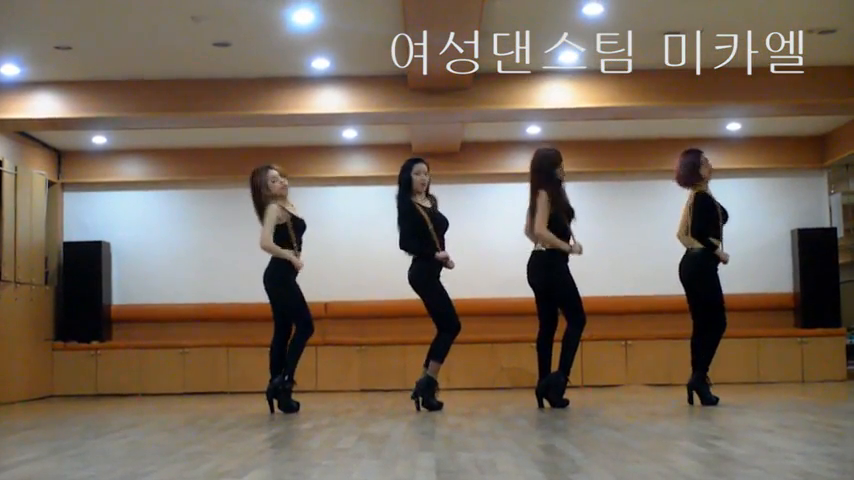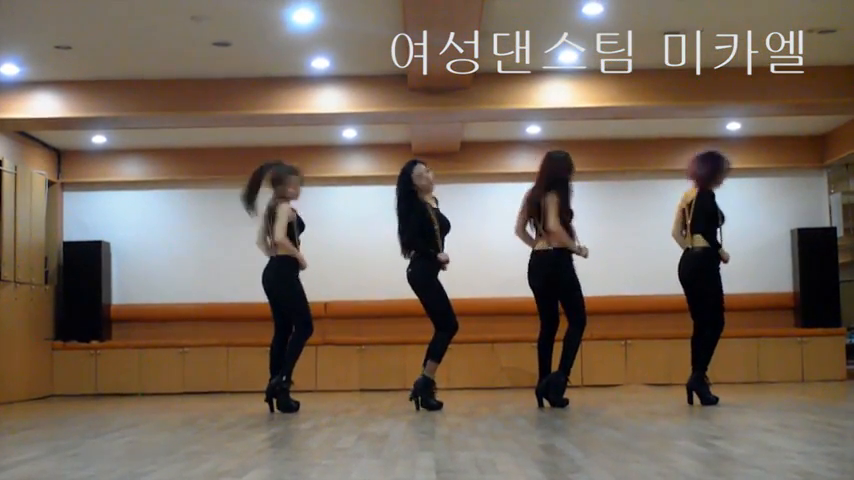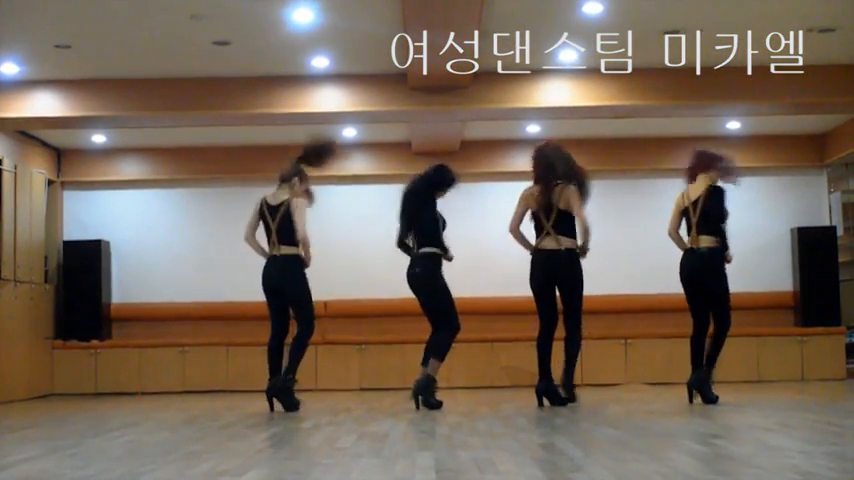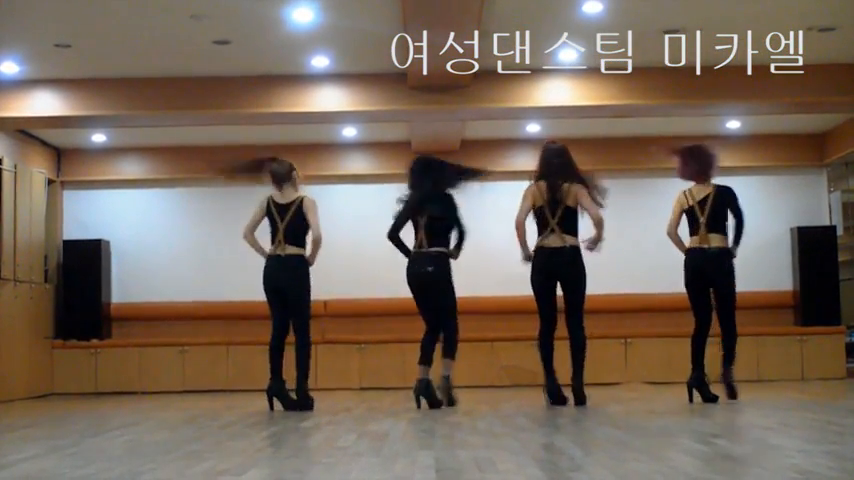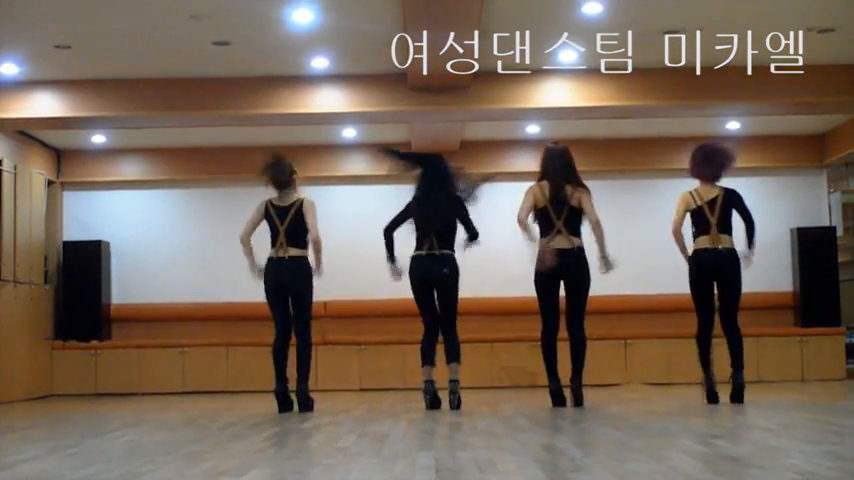
dt=0.2s
person 1, frame 1
left shoulder: (542, 193)
right shoulder: (546, 193)
left elbow: (529, 230)
right elbow: (541, 230)
right wrist: (568, 247)
left hip: (538, 264)
right hip: (551, 264)
left knee: (547, 325)
right knee: (576, 319)
left ankle: (545, 384)
right ankle: (559, 378)
person 1, frame 2
left shoulder: (532, 194)
right shoulder: (554, 195)
left elbow: (520, 229)
right elbow: (554, 226)
right wrist: (578, 248)
left hip: (536, 264)
right hip: (558, 262)
left knee: (548, 324)
right knee: (577, 320)
left ankle: (545, 384)
right ankle: (559, 378)
person 1, frame 3
left shoulder: (529, 193)
right shoulder: (569, 189)
left elbow: (513, 227)
right elbow: (584, 223)
right wrist: (584, 246)
left hip: (540, 261)
right hip: (567, 260)
left knee: (546, 324)
right knee: (573, 322)
left ankle: (545, 385)
right ankle: (567, 381)
person 1, frame 4
left shoulder: (534, 189)
right shoulder: (576, 188)
left elbow: (519, 221)
right elbow: (597, 217)
left wrist: (525, 250)
right wrist: (597, 238)
left hip: (543, 259)
right hip: (570, 258)
left knee: (547, 323)
right knee: (575, 322)
left ankle: (552, 385)
right ankle: (577, 384)
person 1, frame 5
left shoulder: (536, 189)
right shoulder: (579, 191)
left elbow: (521, 218)
right elbow: (594, 220)
left wrist: (537, 243)
right wrist: (604, 254)
left hip: (547, 260)
right hip: (575, 259)
left knee: (550, 325)
right knee: (576, 324)
left ankle: (555, 385)
right ankle: (576, 385)
person 2, frame 1
left shoulder: (695, 196)
right shoulder: (704, 196)
left elbow: (682, 233)
right elbow: (698, 231)
right wrist: (719, 252)
left hip: (691, 263)
right hip: (701, 265)
left knee: (701, 325)
right knee: (717, 322)
left ankle: (698, 379)
right ankle: (699, 377)
person 2, frame 2
left shoulder: (689, 195)
right shoulder: (707, 194)
left elbow: (677, 231)
right elbow: (705, 227)
right wrist: (720, 251)
left hip: (687, 262)
right hip: (704, 261)
left knee: (701, 324)
right knee: (715, 321)
left ankle: (697, 380)
right ankle: (699, 377)
person 2, frame 3
left shoulder: (683, 195)
right shoulder: (716, 192)
left elbow: (672, 231)
right elbow: (720, 224)
right wrist: (726, 252)
left hip: (688, 262)
right hip: (710, 260)
left knee: (700, 322)
right knee: (721, 321)
left ankle: (699, 377)
right ankle: (702, 375)
person 2, frame 4
left shoulder: (683, 196)
right shoulder: (724, 192)
left elbow: (671, 231)
right elbow: (739, 218)
right wrist: (734, 247)
left hip: (694, 260)
right hip: (718, 258)
left knee: (701, 321)
right knee: (727, 319)
left ankle: (698, 376)
right ankle: (727, 372)
person 2, frame 5
left shoulder: (687, 196)
right shoulder: (730, 194)
left elbow: (675, 228)
right elbow: (749, 221)
left wrist: (686, 255)
right wrist: (749, 250)
left hip: (701, 260)
right hip: (727, 258)
left knee: (705, 323)
right knee: (730, 321)
left ankle: (708, 378)
right ankle: (737, 375)
person 3, frame 1
left shoulder: (286, 207)
right shoulder: (275, 208)
right elbow: (265, 243)
left wrist: (292, 257)
right wrist: (292, 258)
left hip: (278, 274)
right hip: (281, 274)
left knee: (283, 331)
right knee: (305, 326)
left ankle: (276, 385)
right ankle: (283, 381)
person 3, frame 2
left shoulder: (271, 207)
right shoulder: (285, 207)
left elbow: (263, 239)
right elbow: (279, 238)
right wrist: (299, 257)
left hip: (271, 272)
right hip: (285, 271)
left knee: (282, 331)
right knee: (304, 327)
left ankle: (275, 386)
right ankle: (282, 381)
person 3, frame 3
left shoulder: (263, 202)
right shoulder: (297, 202)
left elbow: (248, 236)
right elbow: (302, 236)
right wrist: (307, 257)
left hip: (270, 270)
right hip: (291, 268)
left knee: (278, 328)
right knee: (306, 325)
left ankle: (276, 383)
right ankle: (285, 379)
person 3, frame 4
left shoulder: (268, 202)
right shoulder: (306, 202)
left elbow: (247, 233)
right elbow: (317, 235)
left wrist: (266, 254)
right wrist: (312, 257)
left hip: (272, 269)
right hip: (295, 268)
left knee: (279, 329)
right knee: (301, 330)
left ankle: (276, 386)
right ankle: (302, 391)
person 3, frame 5
left shoulder: (266, 206)
right shoulder: (305, 204)
left elbow: (244, 237)
right elbow: (315, 237)
left wrist: (255, 265)
right wrist: (318, 264)
left hip: (273, 270)
right hip: (298, 269)
left knee: (282, 331)
right knee: (303, 331)
left ankle: (282, 390)
right ankle: (302, 391)
person 4, frame 1
left shoulder: (431, 202)
right shoulder: (407, 207)
right elbow: (406, 243)
left wrist: (443, 257)
right wrist: (434, 254)
left hip: (430, 272)
right hip: (423, 272)
left knee: (446, 327)
right knee: (451, 325)
left ankle: (425, 384)
right ankle: (428, 383)
person 4, frame 2
left shoulder: (433, 204)
right shoulder: (416, 205)
right elbow: (412, 240)
left wrist: (438, 258)
right wrist: (437, 256)
left hip: (424, 270)
right hip: (423, 270)
left knee: (443, 326)
right knee: (448, 325)
left ankle: (424, 385)
right ankle: (425, 383)
person 4, frame 3
left shoulder: (414, 203)
right shoulder: (427, 201)
left elbow: (402, 239)
right elbow: (435, 231)
right wrist: (445, 252)
left hip: (415, 269)
right hip: (429, 268)
left knee: (439, 327)
right knee: (450, 325)
left ankle: (422, 384)
right ankle: (426, 380)
person 4, frame 4
left shoulder: (412, 202)
right shoulder: (445, 198)
left elbow: (392, 233)
right elbow: (460, 231)
right wrist: (454, 251)
left hip: (415, 267)
right hip: (437, 265)
left knee: (432, 326)
right knee: (449, 325)
left ankle: (423, 383)
right ankle: (446, 381)
person 4, frame 5
left shoulder: (417, 202)
right shoulder: (453, 199)
left elbow: (389, 230)
right elbow: (473, 234)
left wrist: (392, 262)
right wrist: (466, 243)
left hip: (418, 266)
right hip: (445, 266)
left knee: (430, 326)
right knee: (449, 326)
left ankle: (429, 386)
right ankle: (453, 386)
